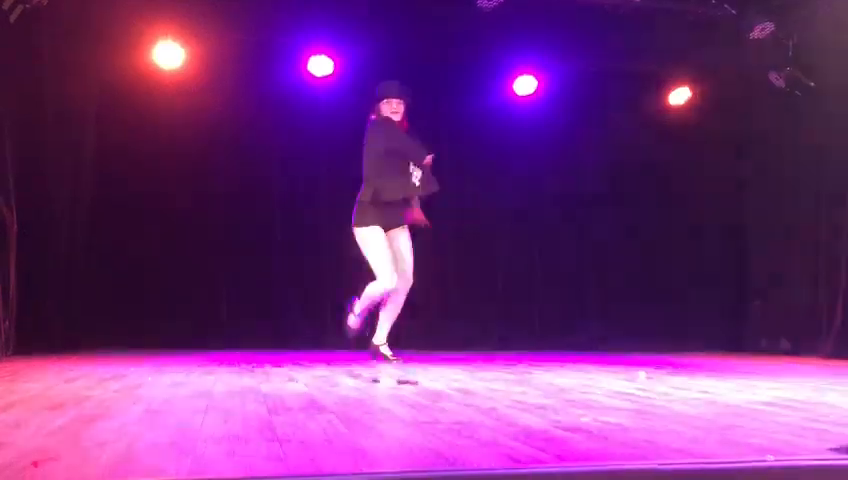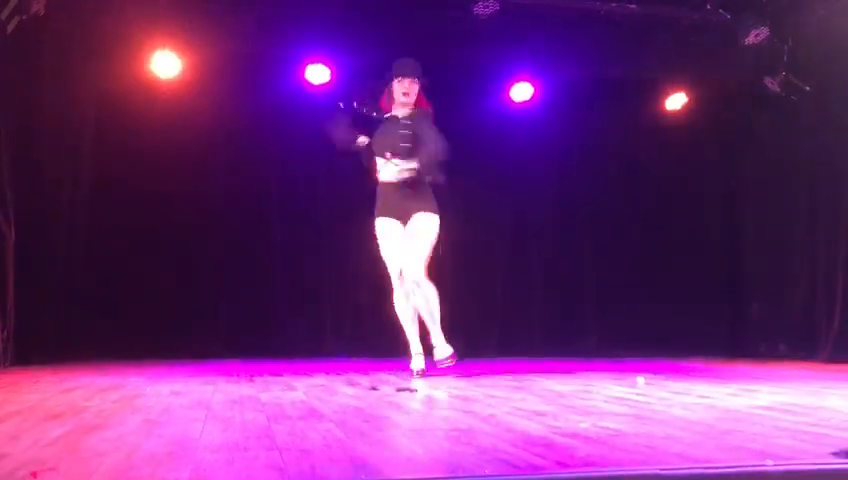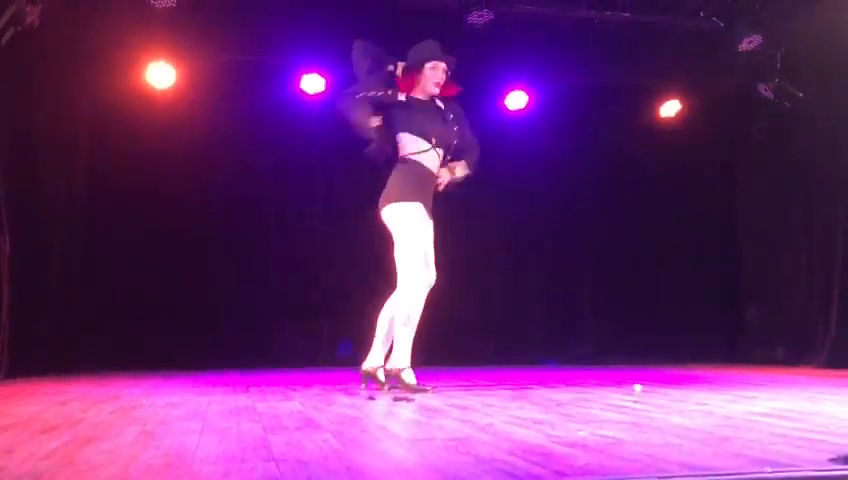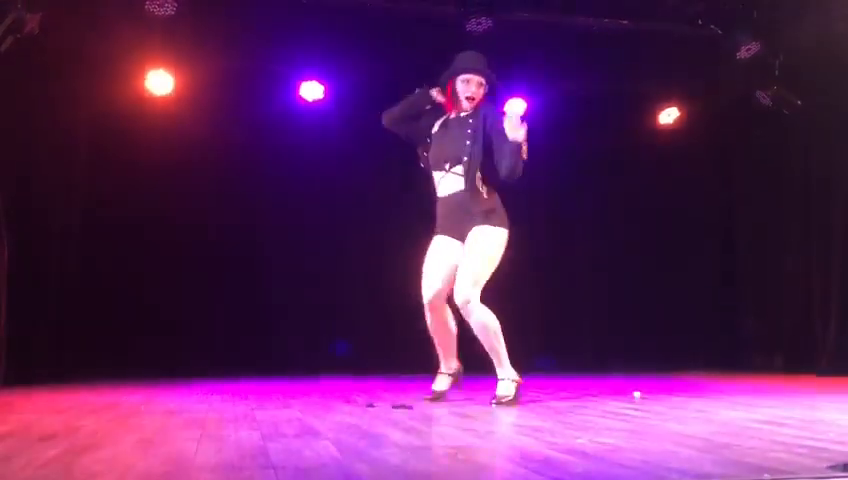
dt=0.5s
person 1, frame 1
left shoulder: (395, 137)
right shoulder: (380, 128)
right elbow: (421, 155)
left wrist: (412, 207)
right wrist: (423, 160)
left hip: (395, 216)
right hip: (370, 215)
left knee: (404, 282)
right knee: (389, 282)
left ankle: (379, 341)
right ankle: (358, 310)
person 1, frame 2
left shoulder: (419, 119)
right shoulder: (382, 120)
left elbow: (437, 150)
left wrist: (407, 168)
left hip: (420, 205)
right hip: (387, 209)
left knee: (415, 274)
right knee: (399, 278)
left ankle: (440, 343)
right ankle: (427, 349)
person 1, frame 3
left shoulder: (449, 110)
right shoulder: (397, 100)
left elbow: (470, 151)
right elbow: (361, 50)
left wrist: (454, 169)
right wrist: (397, 70)
left hip: (417, 196)
right hip: (406, 193)
left knee: (407, 286)
right knee: (422, 278)
left ankle: (373, 362)
right ankle: (399, 363)
person 1, frame 4
left shoulder: (489, 120)
right shoulder: (436, 122)
left elbow: (506, 171)
right elbow: (390, 120)
left wrist: (516, 143)
right wrist: (429, 97)
left hip: (484, 221)
right hip: (449, 227)
left knee: (466, 297)
right knee: (431, 295)
left ankle: (507, 375)
right ankle: (448, 368)
